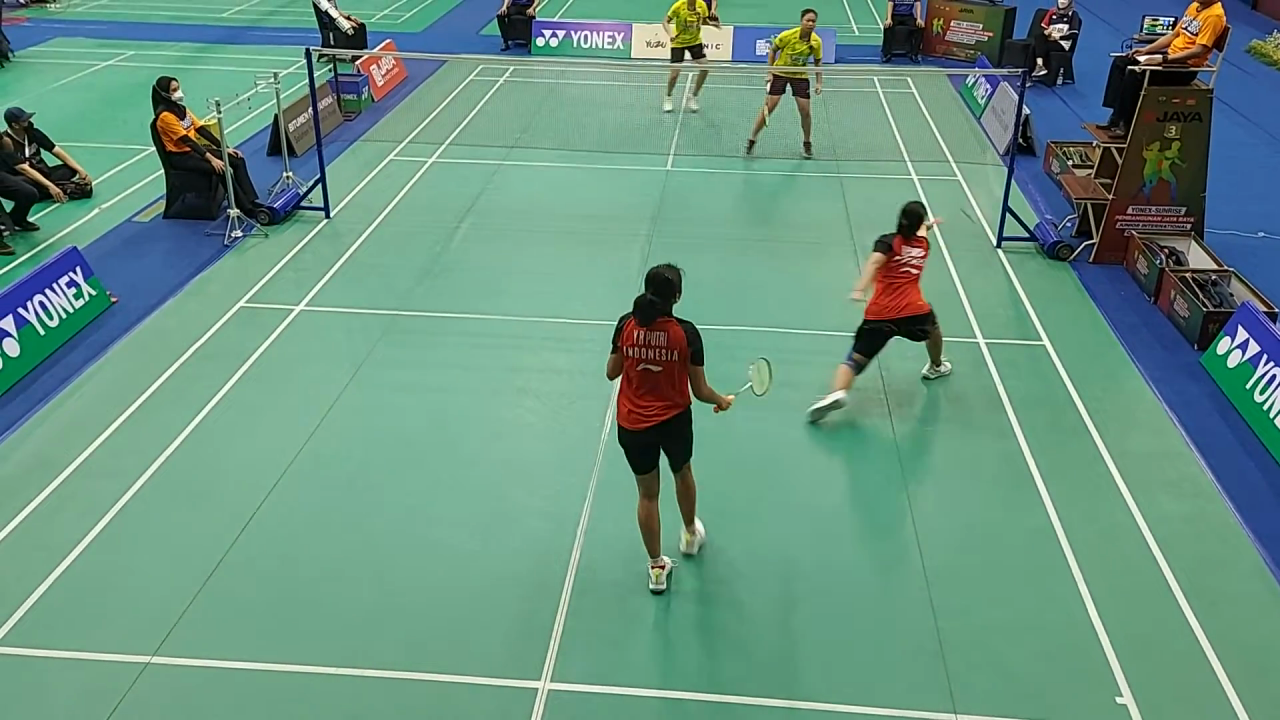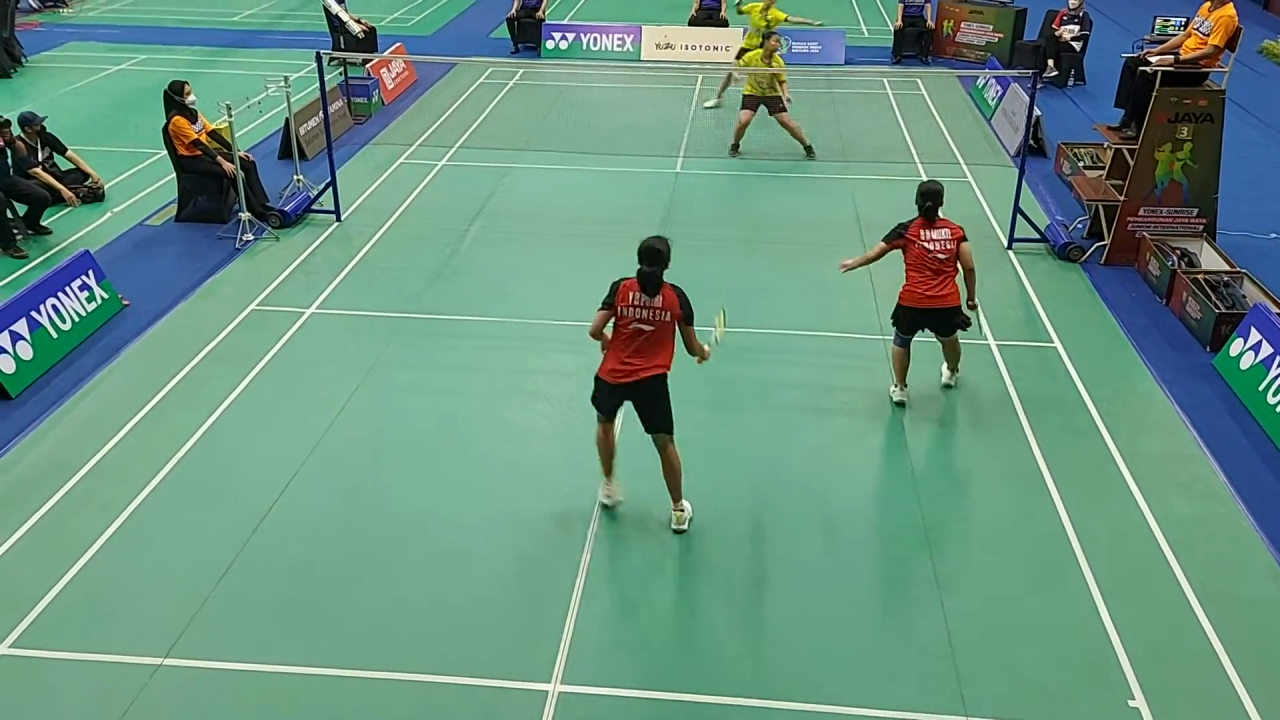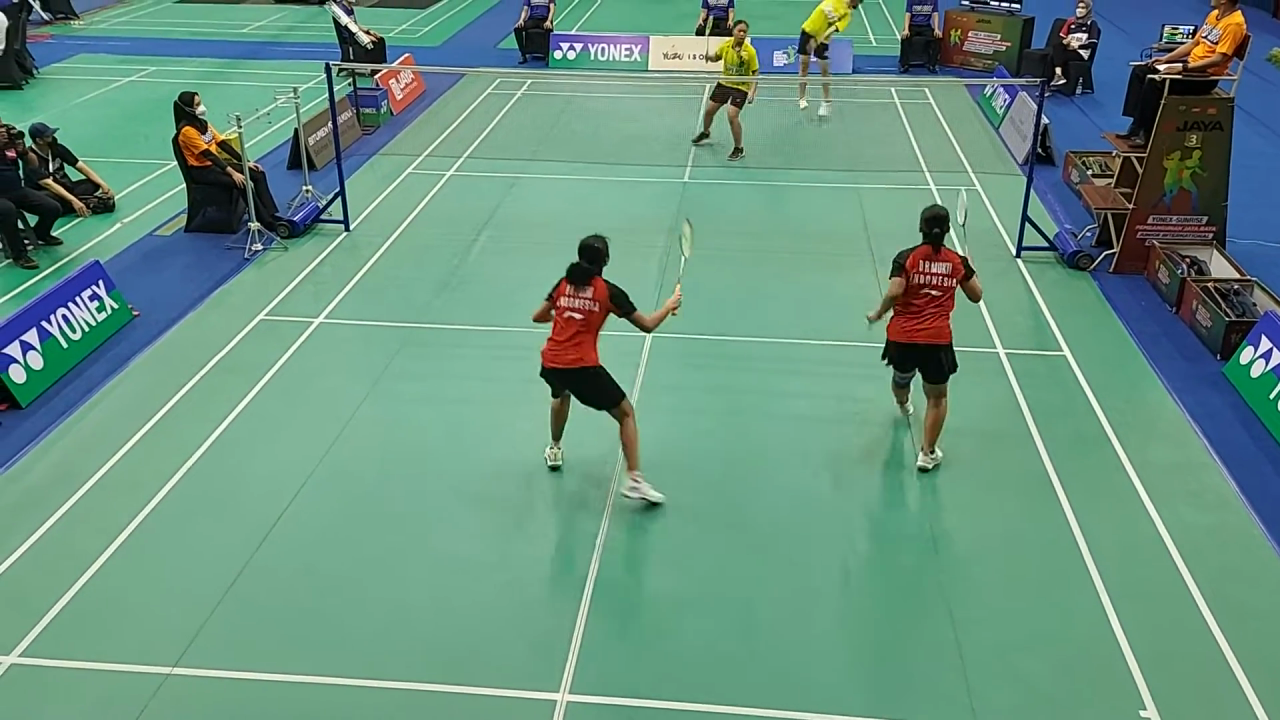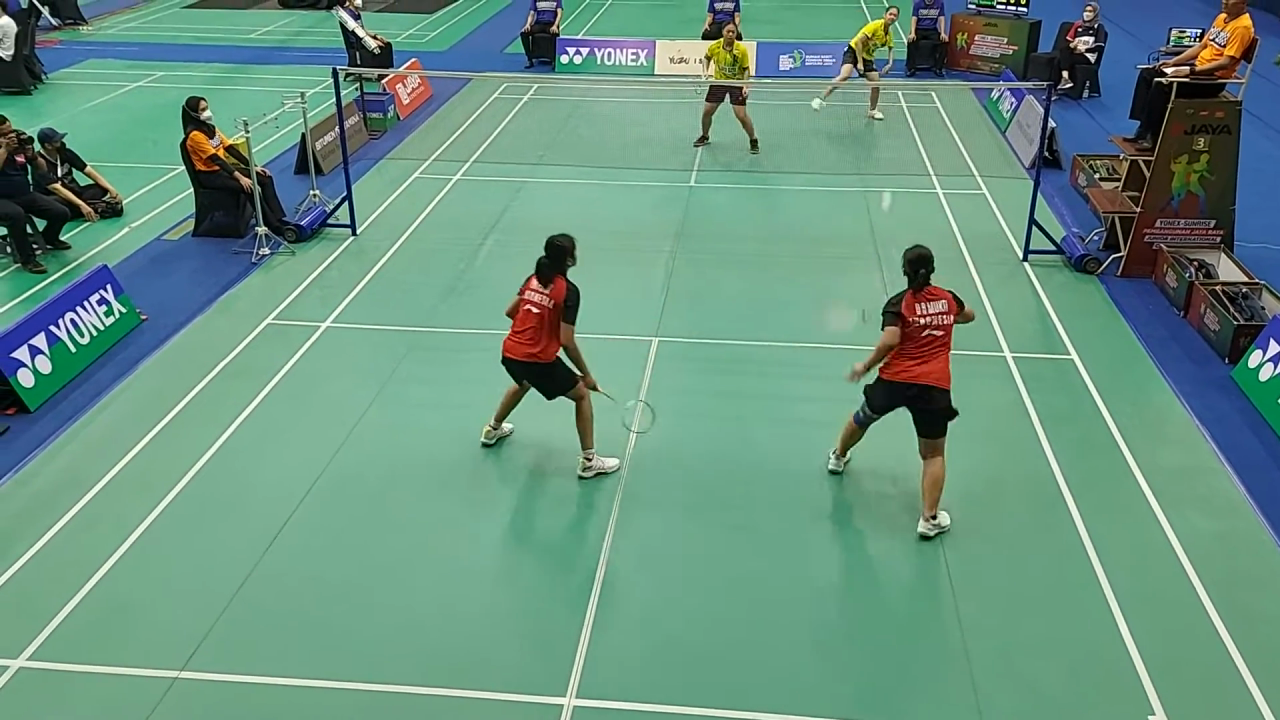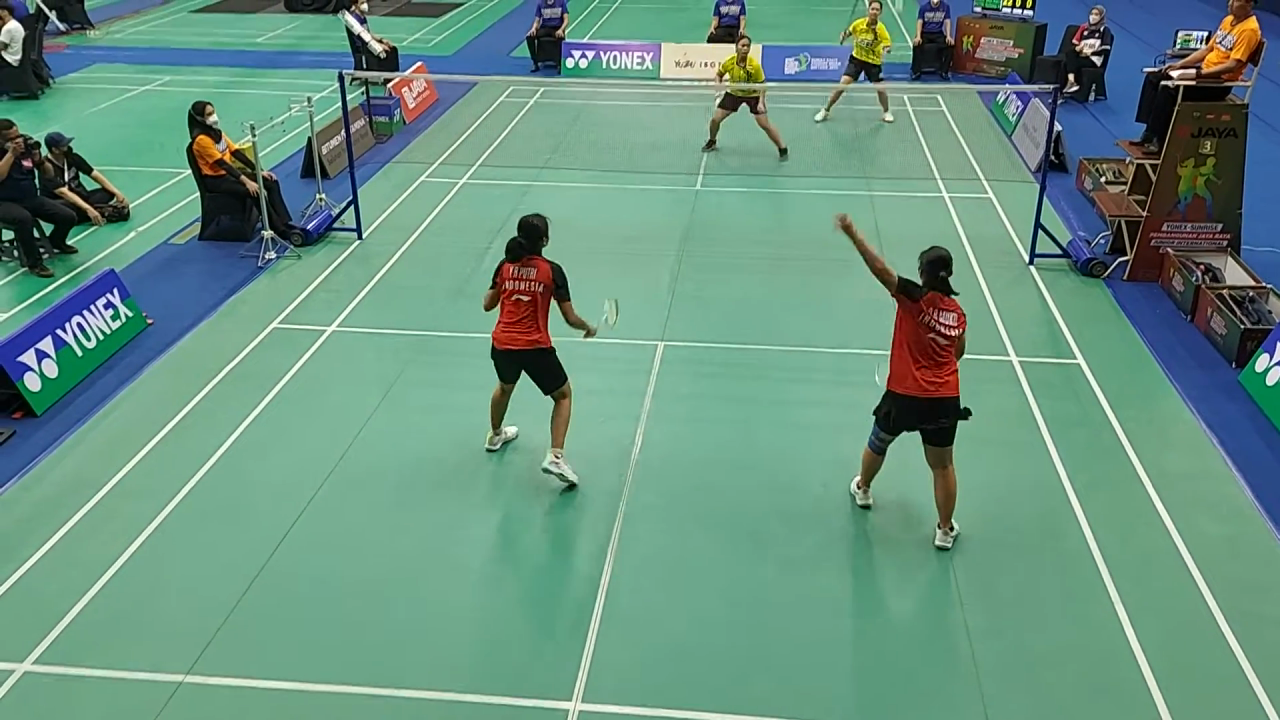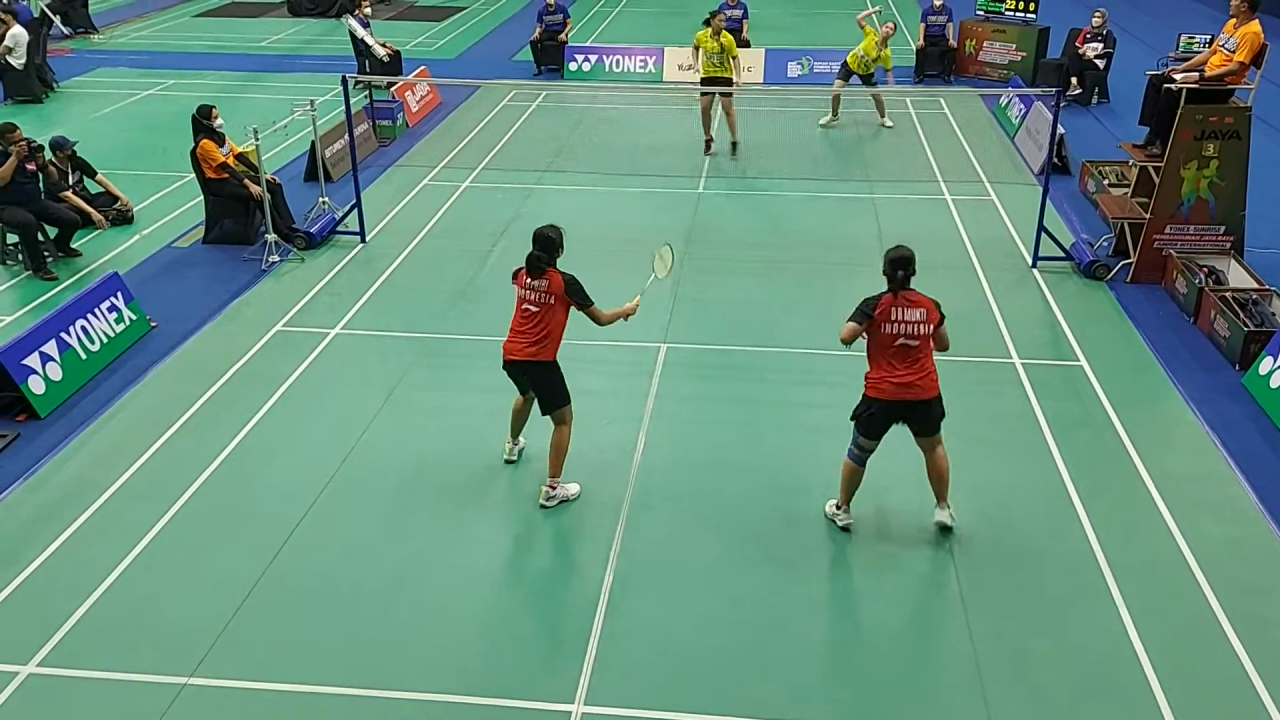
dt=0.4s
person 1, frame 1
left shoulder: (626, 324)
right shoulder: (686, 333)
left elbow: (611, 373)
right elbow: (700, 391)
right wrist: (721, 401)
left hip: (631, 424)
right hip: (673, 419)
left knee: (648, 494)
right knee: (683, 473)
left ankle: (656, 568)
right ankle: (690, 534)
person 1, frame 2
left shoulder: (620, 288)
right shoulder: (676, 297)
left elbow: (594, 331)
right elbow: (692, 347)
left wrist: (606, 340)
right wrist: (704, 353)
left hip: (613, 376)
right hip: (652, 380)
left knee: (605, 421)
right knee: (665, 444)
left ankle: (609, 488)
right ankle: (678, 510)
person 1, frame 3
left shoulder: (563, 284)
right shoulder: (609, 291)
left elbow: (538, 317)
right elbow: (647, 325)
right wrist: (670, 305)
left hip: (551, 362)
right hip: (583, 366)
left knee: (560, 396)
right knee: (626, 413)
left ankle: (555, 450)
right ankle: (634, 481)
person 1, frame 4
left shoulder: (533, 279)
right shoulder: (568, 291)
left elbow: (511, 312)
right elbow: (566, 341)
right wrist: (585, 374)
left hip: (510, 352)
right hip: (539, 360)
left knee: (522, 384)
right knee: (582, 396)
left ankle: (493, 429)
right ankle: (589, 461)
person 1, frame 5
left shoulder: (505, 266)
right shoulder: (552, 271)
left elbow: (488, 305)
right elbow: (570, 318)
right wrist: (588, 328)
left hip: (502, 344)
right hip: (535, 348)
left knee: (505, 386)
right knee: (563, 396)
left ankle: (495, 435)
right ankle: (555, 457)
person 1, frame 6
left shoulder: (522, 275)
right shoulder: (566, 282)
right elbow: (601, 319)
left wrist: (533, 262)
right wrist: (627, 310)
left hip: (510, 355)
right hip: (539, 360)
left knee: (526, 395)
right knee: (563, 420)
left ankle: (512, 445)
right ankle: (552, 489)
person 2, frame 1
left shoulder: (888, 242)
right shoulder: (923, 244)
left elbow: (874, 263)
left wrist: (860, 288)
right wrist: (927, 227)
left hip: (879, 316)
right hip: (915, 312)
left knee: (854, 363)
right knee: (932, 328)
left ankle: (836, 394)
right ankle: (936, 367)
person 2, frame 2
left shoulder: (906, 230)
right shoulder: (956, 231)
left elbow: (874, 255)
right elbow: (969, 268)
left wrist: (853, 263)
right wrist: (971, 297)
left hip: (912, 303)
right hip: (948, 302)
left knee: (901, 340)
right knee: (949, 337)
left ankle: (899, 388)
right ankle: (952, 373)
person 2, frame 3
left shoulder: (906, 258)
right shoulder: (958, 262)
left elbow: (893, 294)
right elbow: (976, 296)
left wrist: (877, 314)
right wrist: (967, 272)
left hip: (901, 337)
right hip: (937, 341)
left knee: (900, 379)
right knee: (937, 397)
left ankle: (903, 406)
right ankle: (927, 453)
person 2, frame 4
left shoulder: (898, 303)
right shoulder: (948, 298)
left elbow: (890, 341)
right elbow: (969, 316)
left wrist: (865, 366)
left hip: (896, 380)
right hip: (934, 387)
left knee: (861, 419)
right knee: (933, 455)
left ankle: (838, 457)
right ankle: (929, 518)
person 2, frame 5
left shoulder: (914, 296)
right shoulder: (958, 313)
left elbow: (880, 267)
left wrist: (852, 233)
left hip: (904, 395)
right hip: (945, 398)
left knee: (878, 444)
right knee: (942, 465)
left ankle: (863, 489)
right ankle: (945, 529)
person 2, frame 6
left shoulder: (874, 306)
right shoulder: (931, 306)
left elbow: (846, 337)
right elbow: (943, 346)
left wrist: (863, 330)
left hip: (881, 396)
right hip: (924, 395)
left knee: (858, 452)
right knee: (934, 448)
left ankle: (842, 510)
right ankle: (943, 509)
